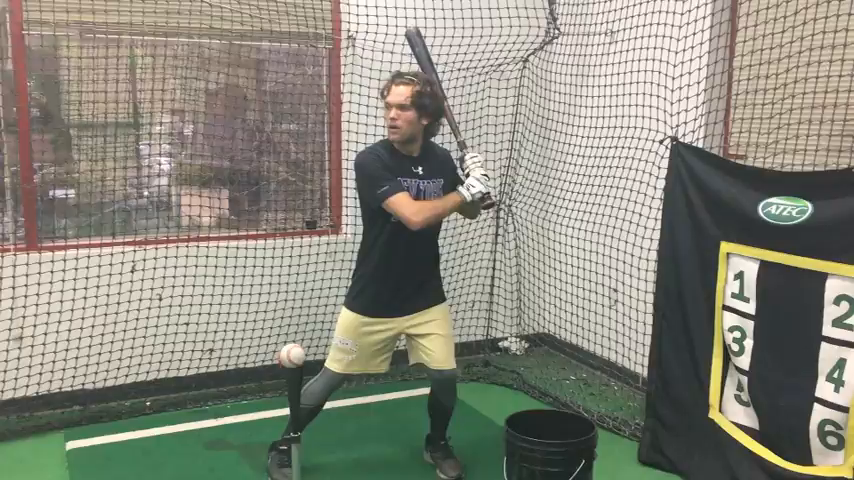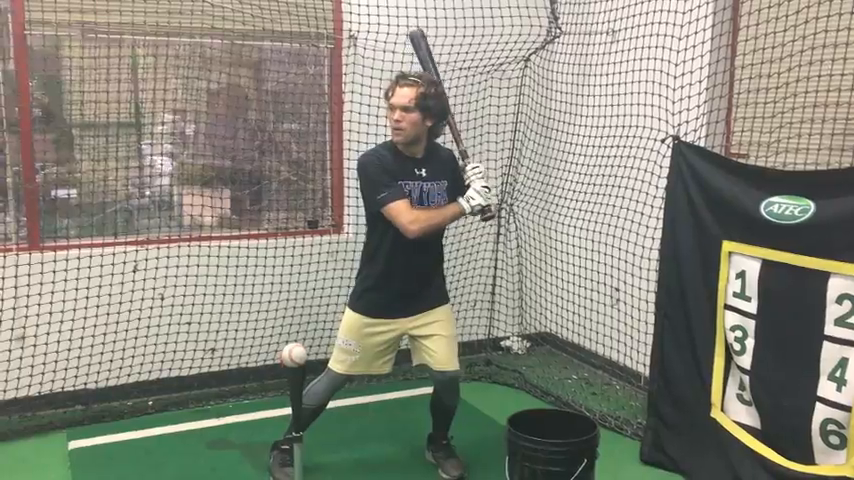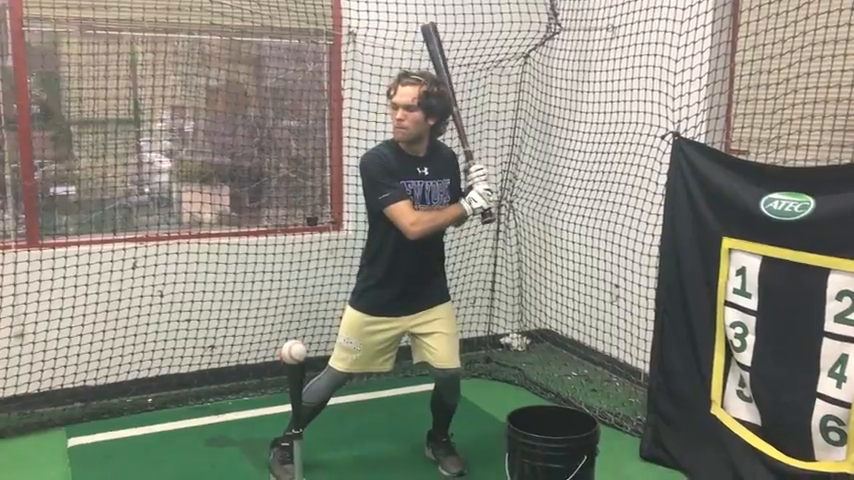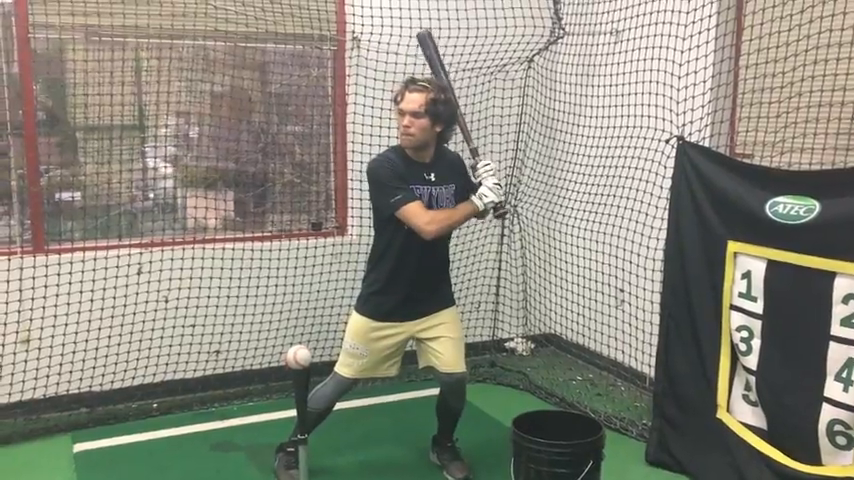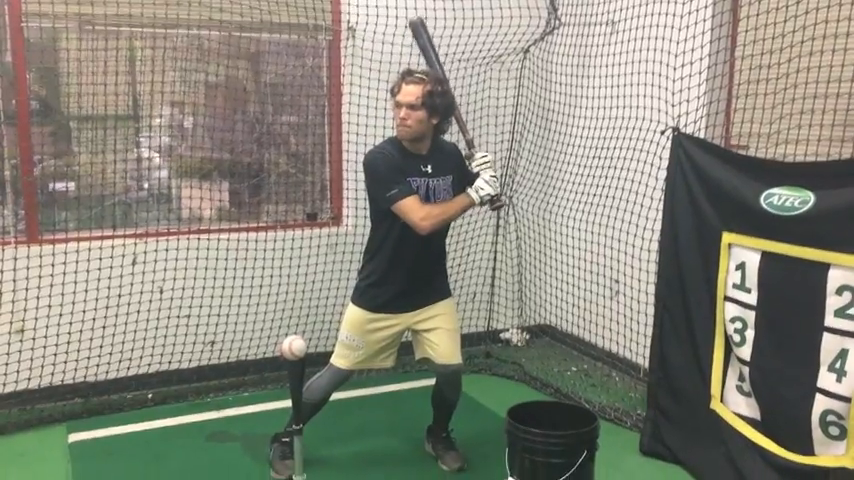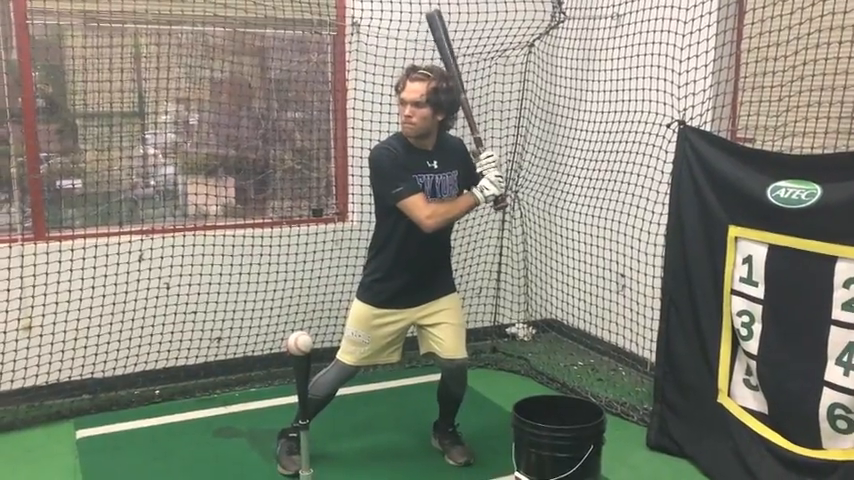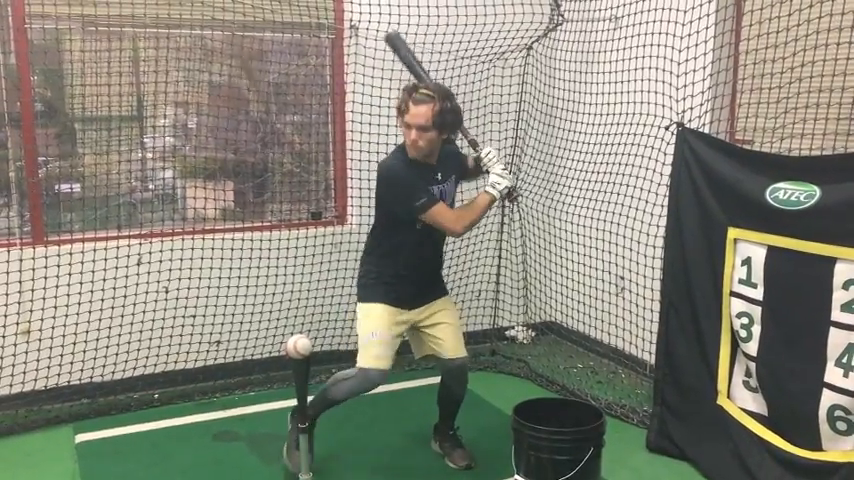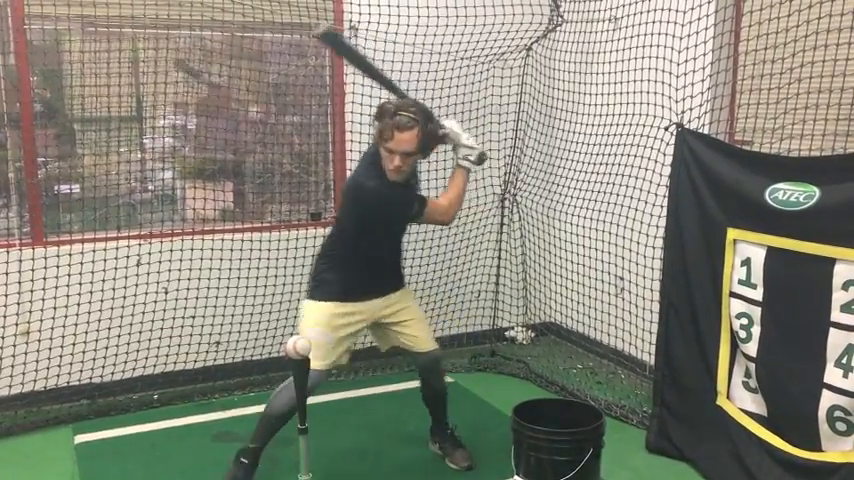
dt=0.3s
person 1, frame 1
left shoulder: (440, 159)
right shoulder: (371, 161)
left elbow: (470, 212)
right elbow: (414, 216)
left wrist: (476, 184)
right wrist: (465, 190)
left hip: (426, 296)
right hip: (372, 299)
left knee: (445, 375)
right knee: (332, 376)
left ankle: (437, 444)
right ankle: (283, 447)
person 1, frame 2
left shoulder: (444, 160)
right shoulder: (374, 163)
left elbow: (467, 210)
right elbow: (411, 223)
left wrist: (477, 191)
right wrist: (465, 203)
left hip: (429, 297)
right hip: (376, 301)
left knee: (448, 376)
right knee: (335, 377)
left ankle: (439, 443)
right ankle: (285, 446)
person 1, frame 3
left shoulder: (446, 159)
right shoulder: (377, 162)
left elbow: (454, 218)
right elbow: (412, 225)
left wrist: (475, 193)
right wrist: (467, 205)
left hip: (431, 295)
right hip: (377, 298)
left knee: (450, 373)
right knee: (336, 375)
left ankle: (439, 440)
right ankle: (285, 443)
person 1, frame 4
left shoulder: (452, 164)
right shoulder: (384, 168)
left elbow: (469, 213)
right elbow: (428, 225)
left wrist: (483, 188)
right wrist: (479, 200)
left hip: (436, 300)
right hip: (383, 304)
left knee: (455, 378)
right knee: (342, 380)
left ankle: (444, 444)
person 1, frame 5
left shoulder: (450, 155)
right shoulder: (381, 159)
left elbow: (472, 199)
right elbow: (422, 220)
left wrist: (484, 178)
right wrist: (474, 194)
left hip: (433, 292)
right hip: (379, 295)
left knee: (450, 369)
right knee: (337, 372)
left ankle: (439, 435)
right ankle: (285, 439)
person 1, frame 6
left shoulder: (455, 150)
right shoulder: (386, 156)
left elbow: (478, 193)
right elbow: (428, 218)
left wrist: (488, 177)
right wrist: (479, 194)
left hip: (437, 287)
right hip: (384, 291)
left knee: (455, 364)
right knee: (344, 367)
left ankle: (445, 430)
right ankle: (292, 434)
person 1, frame 7
left shoulder: (449, 156)
right shoulder: (396, 172)
left elbow: (464, 169)
right elbow: (456, 225)
left wrist: (486, 165)
right wrist: (495, 189)
left hip: (430, 288)
right hip: (384, 291)
left knee: (457, 363)
right knee: (372, 374)
left ankle: (445, 433)
right ankle: (307, 416)
person 1, frame 8
left shoulder: (405, 162)
right shoulder: (371, 188)
right elbow: (444, 213)
left wrist: (452, 135)
right wrist: (464, 163)
left hip: (388, 287)
right hip: (337, 291)
left knee: (430, 358)
right knee: (310, 376)
left ankle: (442, 433)
